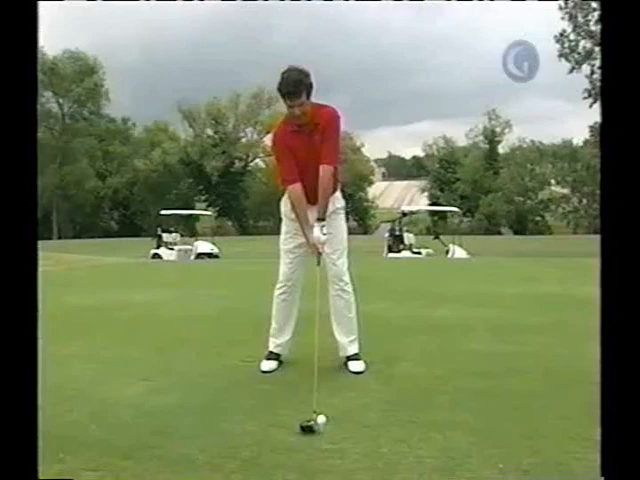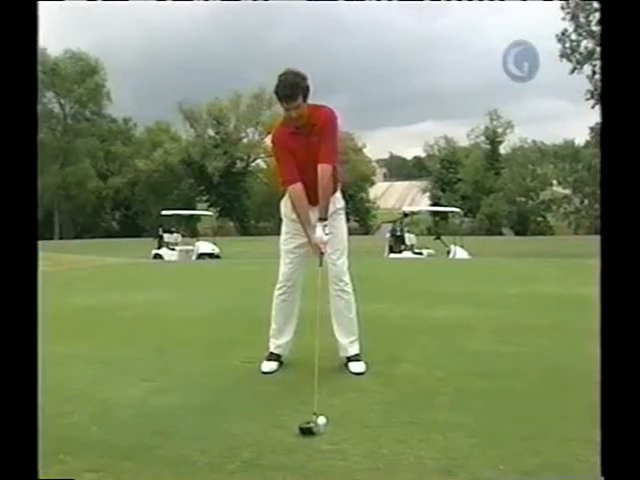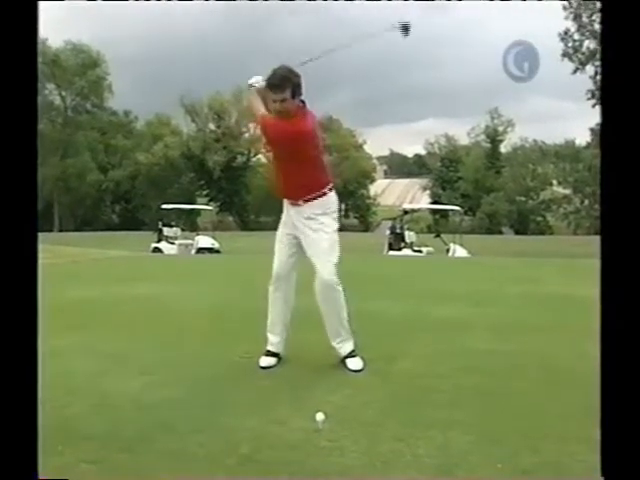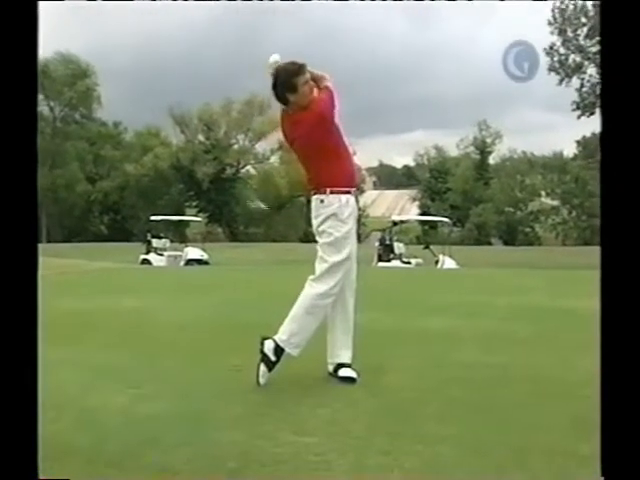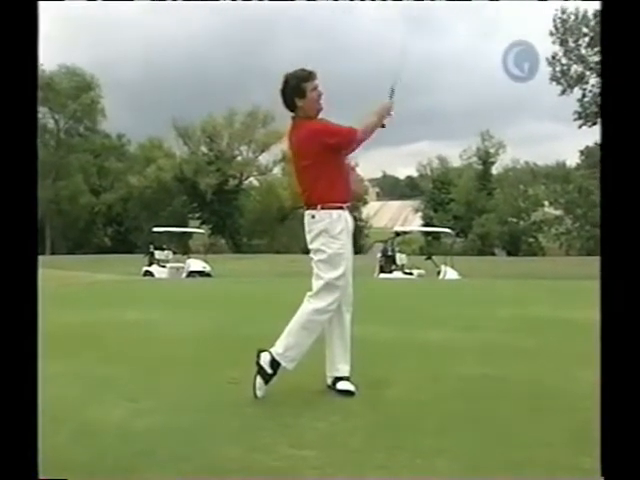
dt=1s
person 1, frame 1
left shoulder: (330, 117)
right shoulder: (281, 135)
left elbow: (326, 170)
right elbow: (292, 184)
left wrist: (321, 222)
right wrist: (308, 232)
left hip: (330, 205)
right hip: (295, 208)
left knee: (339, 277)
right knee: (287, 279)
left ankle: (350, 349)
right ankle: (276, 348)
person 1, frame 2
left shoulder: (326, 117)
right shoulder: (280, 136)
left elbow: (325, 170)
right elbow: (293, 185)
left wrist: (322, 221)
right wrist: (309, 232)
left hip: (330, 204)
right hip: (295, 209)
left knee: (339, 277)
right knee: (287, 280)
left ankle: (350, 349)
right ankle: (277, 348)
person 1, frame 3
left shoulder: (301, 125)
right shoulder: (292, 117)
left elbow: (262, 118)
left wrist: (254, 91)
left hip: (320, 206)
right hip: (292, 208)
left knee: (325, 278)
right knee: (280, 276)
left ankle: (346, 347)
right ankle: (276, 345)
person 1, frame 4
left shoulder: (289, 120)
right shoulder: (317, 115)
right elbow: (327, 80)
right wrist: (289, 76)
left hip: (338, 202)
right hip: (335, 203)
left knee: (344, 284)
right knee: (327, 280)
left ankle: (339, 359)
right ankle: (278, 345)
person 1, frame 5
left shoulder: (304, 130)
right shoulder: (316, 131)
left elbow: (342, 148)
right elbow: (358, 136)
left wrist: (368, 132)
right wrist: (380, 115)
left hip: (333, 217)
right hip: (329, 218)
left knee: (341, 298)
right knee: (325, 296)
left ankle: (338, 372)
right ankle: (275, 359)
